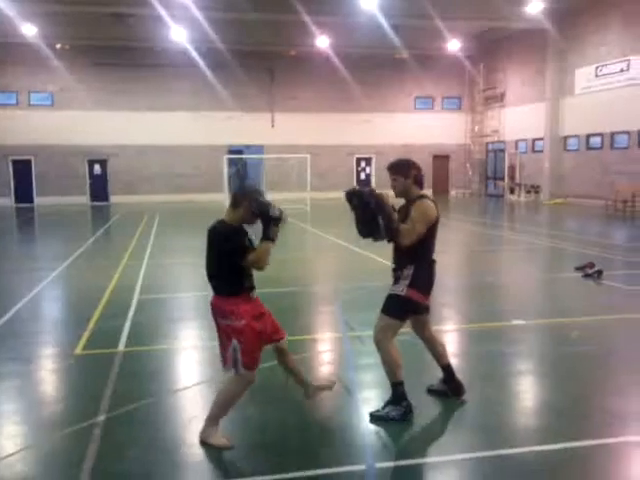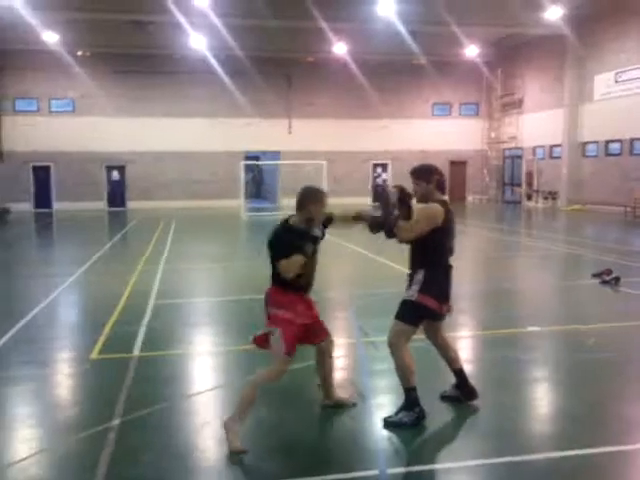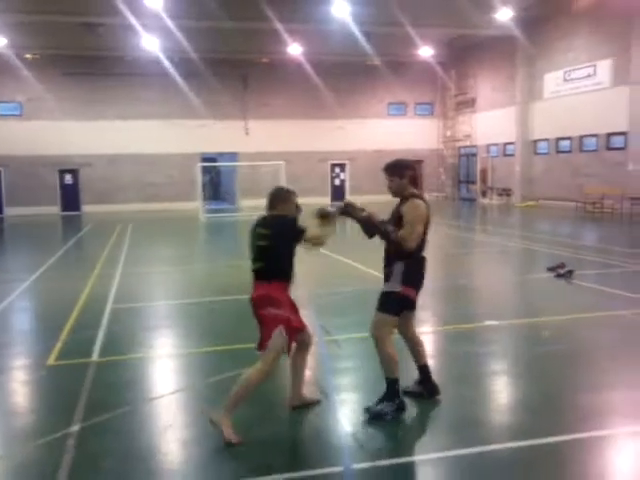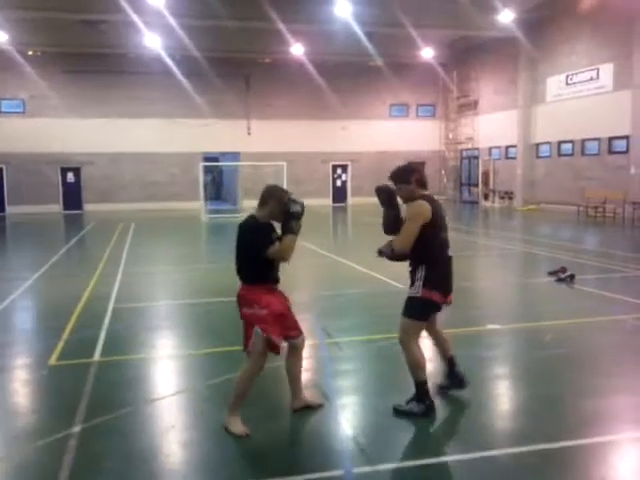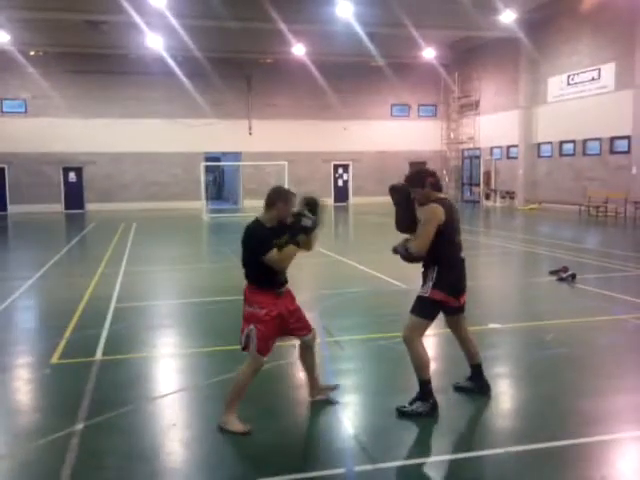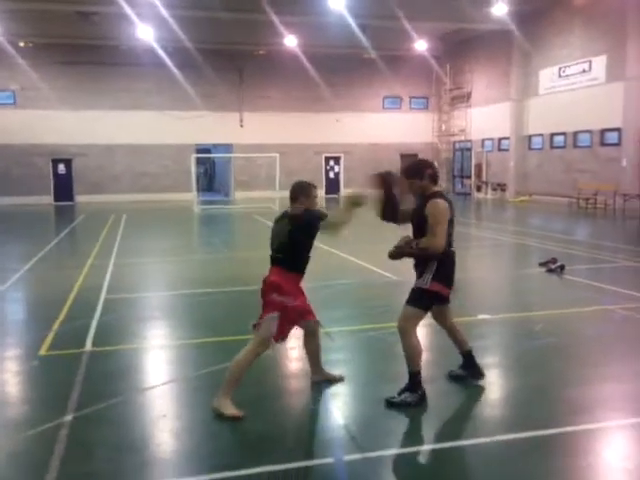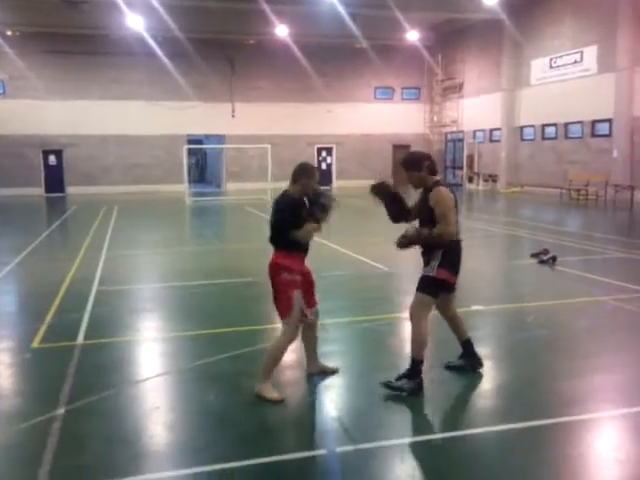
dt=0.3s
person 1, frame 1
left shoulder: (424, 206)
right shoulder: (409, 205)
left elbow: (405, 239)
right elbow: (392, 234)
left wrist: (387, 210)
left hip: (412, 277)
right hip: (415, 275)
left knee: (382, 335)
right knee: (423, 330)
left ankle: (400, 402)
right ankle: (451, 382)
person 1, frame 2
left shoulder: (433, 209)
right shoulder: (438, 209)
left elbow: (402, 234)
right elbow: (411, 233)
left wrist: (389, 207)
right wrist: (403, 206)
left hip: (426, 282)
right hip: (436, 280)
left knee: (396, 340)
right knee: (436, 335)
left ankle: (413, 408)
right ankle: (464, 387)
person 1, frame 3
left shoulder: (415, 205)
right shoulder: (407, 204)
left elbow: (408, 242)
right elbow: (391, 232)
left wrist: (375, 223)
right wrist: (364, 217)
left hip: (404, 274)
right hip: (405, 273)
left knee: (380, 332)
right knee: (406, 329)
left ankle: (393, 397)
right ankle: (427, 383)
person 1, frame 4
left shoulder: (418, 207)
right shoulder: (430, 204)
left elbow: (401, 246)
right elbow: (395, 228)
left wrist: (386, 250)
right wrist: (390, 207)
left hip: (428, 277)
right hip: (439, 273)
left knee: (407, 338)
right knee: (430, 326)
left ankle: (423, 400)
right ankle: (454, 375)
person 1, frame 5
left shoulder: (432, 209)
right shoulder: (446, 206)
left elbow: (418, 249)
right elbow: (422, 234)
left wrist: (402, 248)
left hip: (440, 278)
right hip: (455, 275)
left knee: (411, 335)
right knee: (459, 329)
left ankle: (426, 399)
right ankle: (478, 379)
person 1, frame 6
left shoulder: (436, 204)
right shoulder: (425, 201)
left elbow: (436, 245)
right elbow: (398, 217)
left wrist: (406, 248)
right wrist: (389, 193)
left hip: (435, 270)
right hip: (438, 269)
left knee: (406, 325)
right knee: (444, 318)
left ankle: (415, 389)
right ankle: (471, 366)
person 1, frame 7
left shoulder: (440, 193)
right shoulder: (428, 192)
left elbow: (450, 232)
right elbow: (409, 215)
left wrist: (415, 237)
right wrist: (389, 196)
left hip: (442, 259)
right hip: (439, 258)
left knee: (418, 312)
right knee: (446, 308)
left ankle: (414, 376)
right ankle: (470, 356)
person 2, frame 1
left shoulder: (236, 229)
right shoulder: (223, 233)
left elbow: (251, 257)
right elbow: (259, 263)
left wrist: (269, 227)
right wrist: (270, 227)
left hip: (247, 301)
right hip: (232, 308)
left knee: (280, 346)
right knee: (244, 376)
left ankle: (307, 387)
right ankle: (209, 428)
person 2, frame 2
left shoulder: (308, 225)
right shoulder: (282, 234)
left elbow: (335, 219)
right elbow: (286, 272)
left wrist: (358, 217)
right wrist: (308, 245)
left hip: (301, 299)
right hip: (283, 302)
left knee: (325, 344)
right knee: (278, 367)
left ankle: (329, 396)
right ankle: (234, 422)
person 2, frame 3
left shoulder: (263, 225)
right shoulder: (283, 223)
right elbow: (317, 239)
left wrist: (309, 225)
right wrist: (328, 222)
left hip: (274, 294)
right hip: (272, 297)
left knee: (304, 340)
right knee: (268, 362)
left ankle: (297, 396)
right ankle: (224, 414)
person 2, frame 4
left shoulder: (264, 225)
right shoulder: (251, 228)
left elbow: (281, 251)
right elbow: (283, 255)
left wrist: (290, 224)
right wrist: (293, 223)
left hip: (271, 293)
right hip: (256, 298)
left knee: (297, 342)
right knee: (256, 362)
left ankle: (297, 398)
right ankle: (232, 415)
person 2, frame 5
left shoulder: (283, 226)
right shoulder: (254, 232)
left elbow: (307, 246)
right elbow: (281, 262)
left wrist: (308, 229)
right wrist: (297, 234)
left hip: (281, 294)
right hip: (259, 300)
left knee: (308, 337)
right knee: (255, 361)
left ankle: (315, 387)
right ankle: (228, 414)
person 2, frame 6
left shoulder: (286, 219)
right shoulder: (303, 219)
right elbow: (336, 223)
right wrist: (351, 205)
left hip: (290, 284)
right hip: (281, 287)
left knee: (312, 326)
right knee: (259, 345)
left ankle: (318, 372)
right ankle: (222, 398)
person 2, frame 7
left shoulder: (298, 200)
right shoulder: (286, 204)
left elbow: (307, 228)
right elbow: (305, 236)
left wrist: (318, 212)
right wrist: (319, 214)
left hip: (296, 264)
right hip: (286, 267)
left knee: (311, 316)
right knee: (292, 329)
left ankle: (312, 363)
right ankle: (264, 382)
